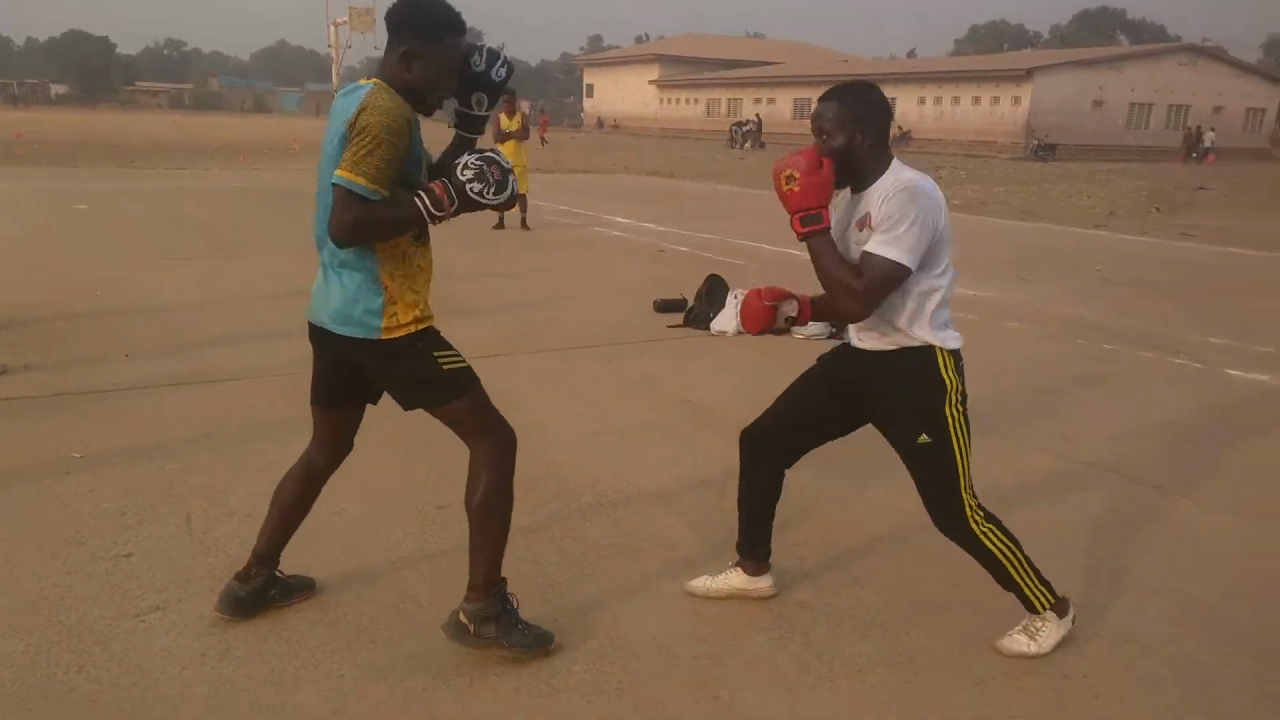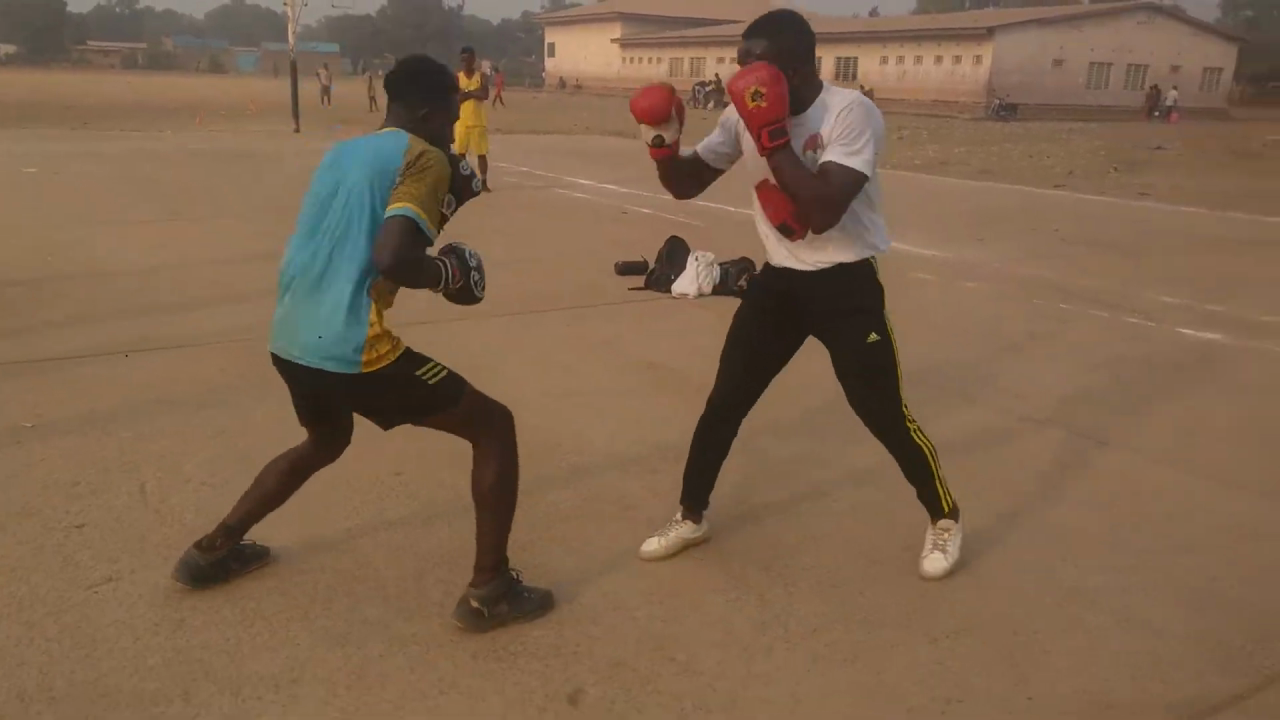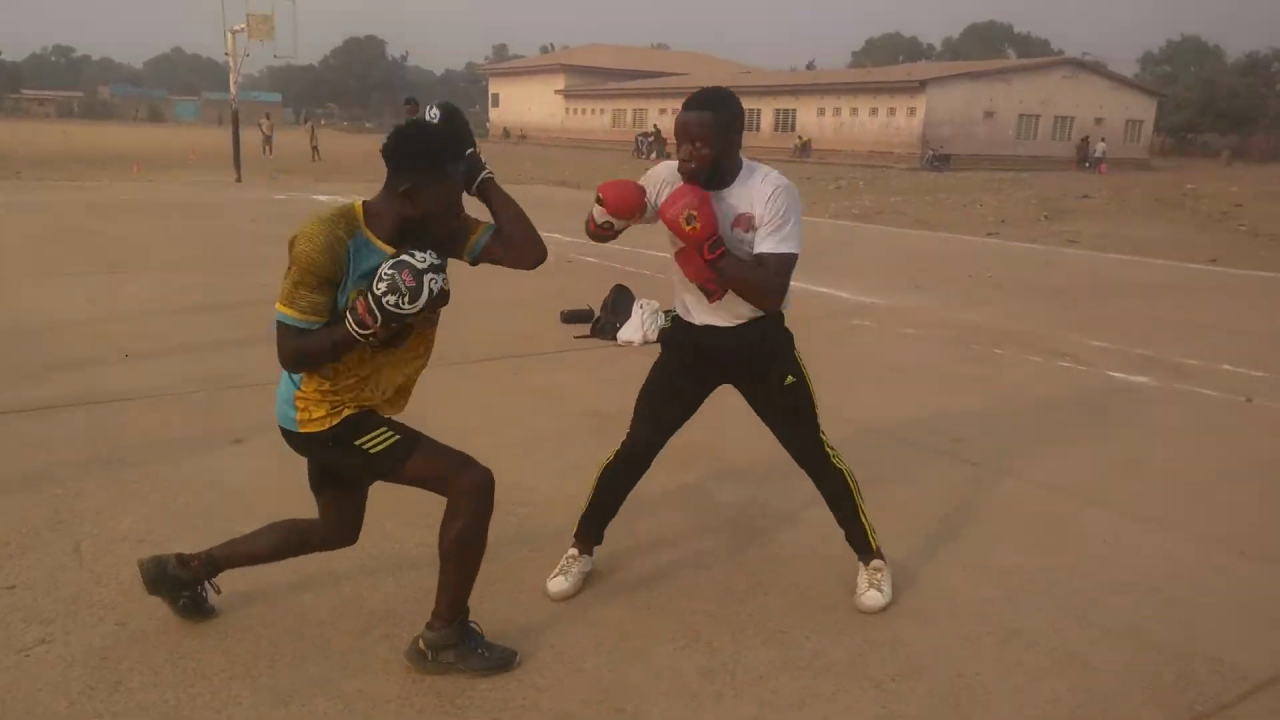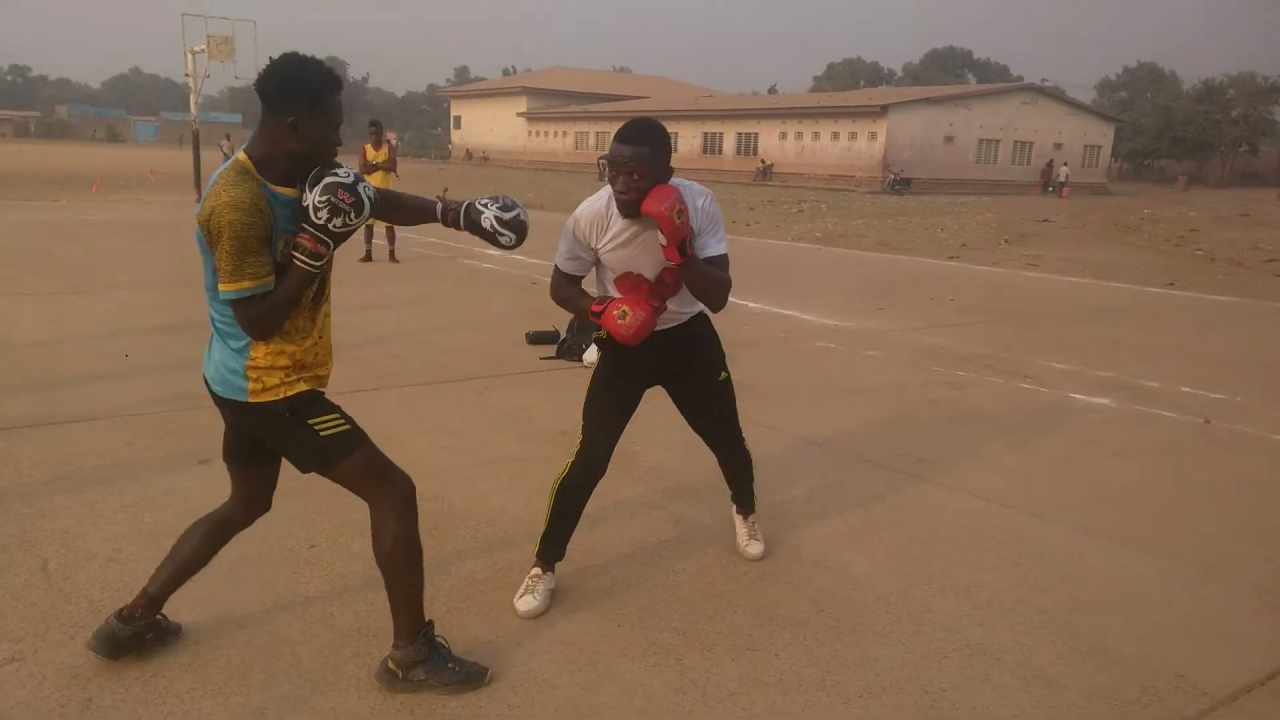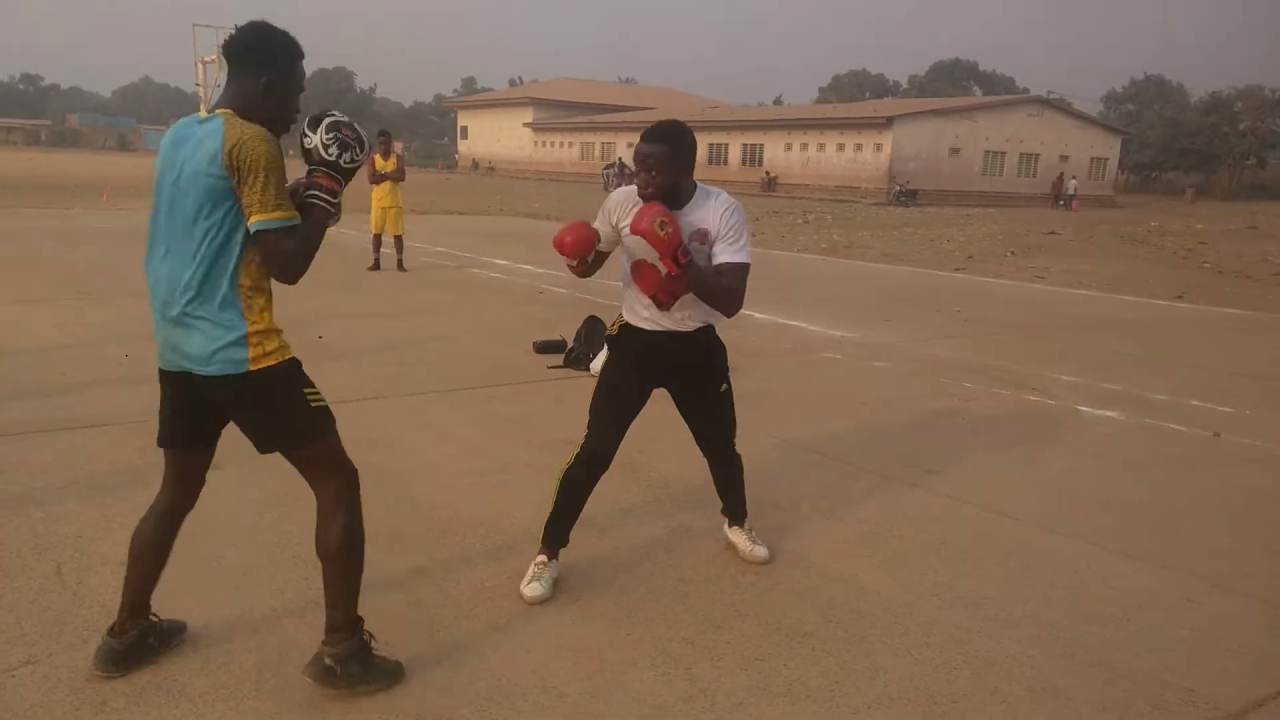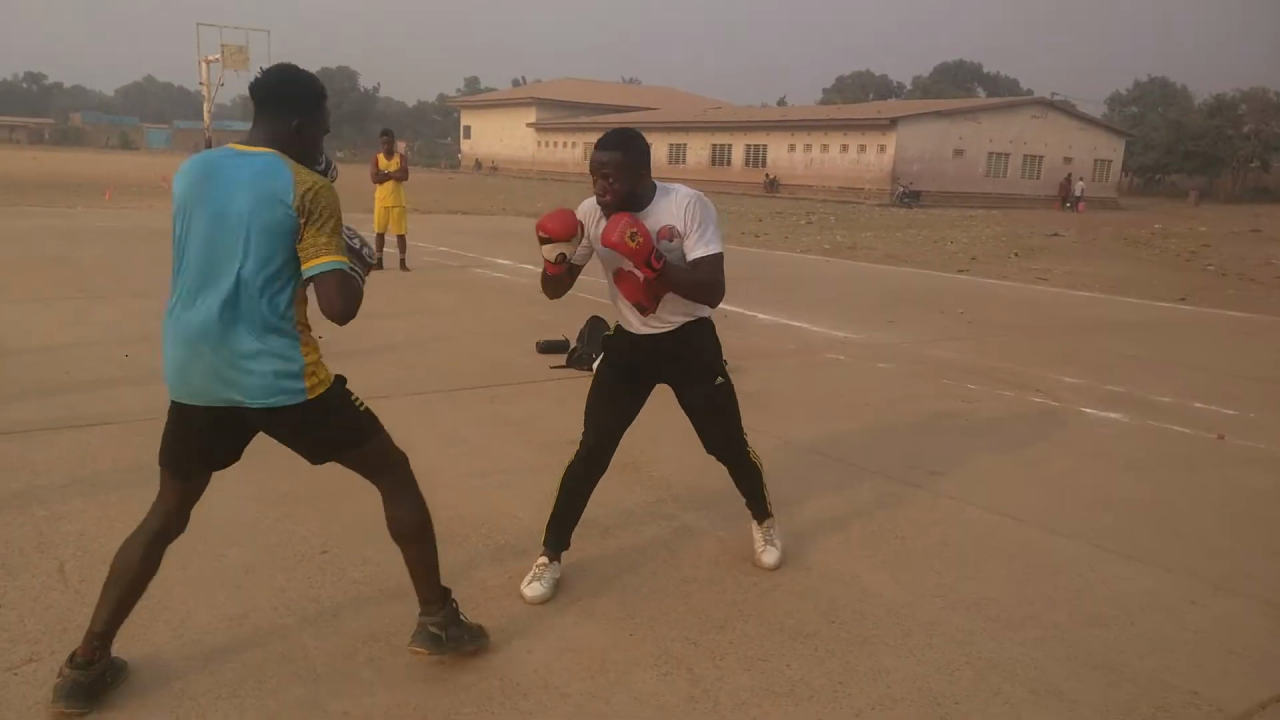
dt=0.3s
person 1, frame 1
left shoulder: (362, 101)
right shoulder: (385, 111)
left elbow: (402, 190)
right elbow: (344, 225)
left wrist: (473, 112)
right wrist: (444, 195)
left hip: (333, 316)
right hip: (387, 323)
left knee: (327, 448)
right knee: (493, 440)
left ankle: (253, 579)
right ankle: (484, 608)
person 1, frame 2
left shoulder: (344, 152)
right shoulder: (425, 159)
right elbow: (393, 259)
left wrist: (440, 204)
right wrist: (447, 273)
left hip: (291, 343)
right hip: (352, 352)
left knee: (326, 444)
right knee: (494, 426)
left ankle: (214, 548)
right ankle: (489, 589)
person 1, frame 3
left shoulder: (446, 231)
right shoulder: (325, 241)
left elbow: (531, 253)
right elbow: (294, 352)
left wrist: (477, 170)
right wrist: (373, 314)
left hip: (352, 411)
right hip: (320, 414)
left knee: (336, 530)
right knee: (471, 482)
left ankle: (182, 569)
right ankle: (445, 634)
person 1, frame 4
left shoulder: (307, 171)
right shoulder: (236, 201)
left elbow: (380, 201)
right elbow: (259, 323)
left wrist: (461, 212)
right wrist: (317, 241)
left hip: (256, 383)
right hip: (267, 386)
left knee: (243, 505)
right knee: (392, 489)
left ankle: (133, 620)
right ankle: (411, 651)
person 1, frame 5
left shoulder: (179, 136)
right shoulder: (252, 143)
right elbow: (288, 263)
left wrist: (297, 193)
right wrist: (328, 181)
left hip: (178, 352)
right hip: (243, 355)
left knee: (178, 489)
right knee: (336, 481)
left ankle: (125, 633)
right ankle: (343, 645)
person 1, frame 6
left shoulder: (190, 173)
right shoulder: (308, 190)
right elbow: (338, 307)
right wrist: (353, 271)
left hip: (196, 383)
right hip: (285, 383)
left knee: (166, 516)
right knee: (394, 474)
left ankle: (85, 663)
right ankle: (438, 618)
person 2, frame 1
left shoulder: (910, 193)
right shoulder: (847, 195)
left elbow: (860, 300)
left wrist: (809, 222)
right wrist: (797, 309)
left hip: (918, 369)
right hip: (857, 360)
left knee: (953, 511)
right knee: (759, 443)
left ankle: (1051, 609)
right ankle: (752, 570)
person 2, frame 2
left shoulder: (852, 112)
right shoulder: (744, 115)
left elbow: (822, 213)
right elbow: (685, 184)
left wrist: (771, 138)
right wrist: (662, 142)
left hip: (846, 287)
right hip: (777, 283)
left knee: (887, 417)
right knee: (724, 405)
left ankle: (945, 520)
right ankle: (690, 518)
person 2, frame 3
left shoulder: (773, 191)
right shoulder: (665, 179)
left elbow: (771, 297)
right elbow: (607, 222)
left wrist: (711, 247)
right wrist: (605, 217)
left hip: (758, 339)
right hip: (691, 337)
left knee: (812, 452)
right knee: (638, 447)
left ankle: (870, 559)
right ankle: (581, 548)
person 2, frame 4
left shoulder: (699, 203)
right shoulder: (590, 215)
left elbow: (718, 299)
right elbow: (562, 286)
left wrist: (681, 247)
right wrist: (602, 306)
left hip: (689, 339)
right hip: (624, 343)
left knee: (728, 439)
right knee: (590, 457)
left ankle: (745, 514)
right ankle: (543, 567)
person 2, frame 5
left shoulder: (723, 211)
right shoulder: (620, 203)
left elbow: (731, 301)
right elbow: (588, 264)
left wrist: (679, 260)
right wrist: (578, 255)
left hip: (696, 347)
right hip: (636, 342)
left knee: (721, 445)
right knee: (596, 449)
left ankle: (736, 522)
right ankle: (548, 553)
person 2, frame 6
left shoulder: (690, 206)
right shoulder: (591, 213)
left elbow: (712, 291)
right elbow: (553, 290)
left wrist: (653, 259)
right wrist: (554, 257)
left hip: (690, 342)
right hip: (630, 344)
left knee: (728, 442)
right knee: (593, 450)
left ankle: (762, 520)
right ankle: (550, 555)
